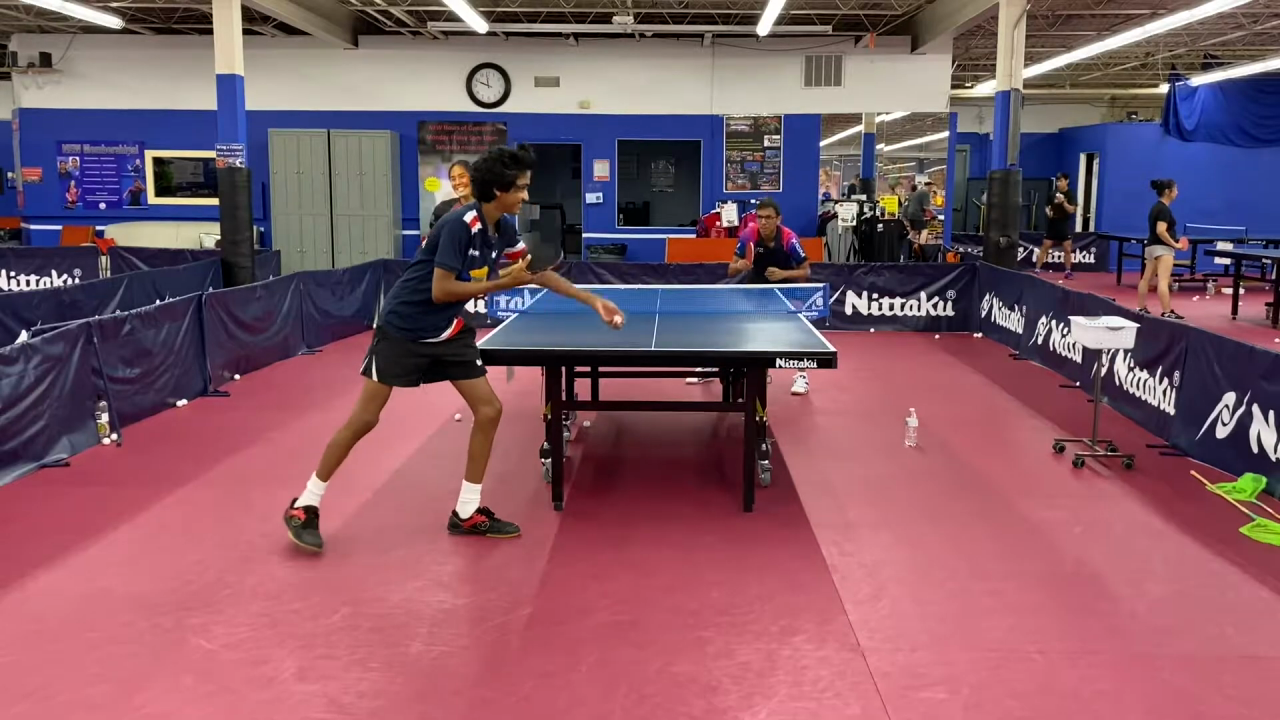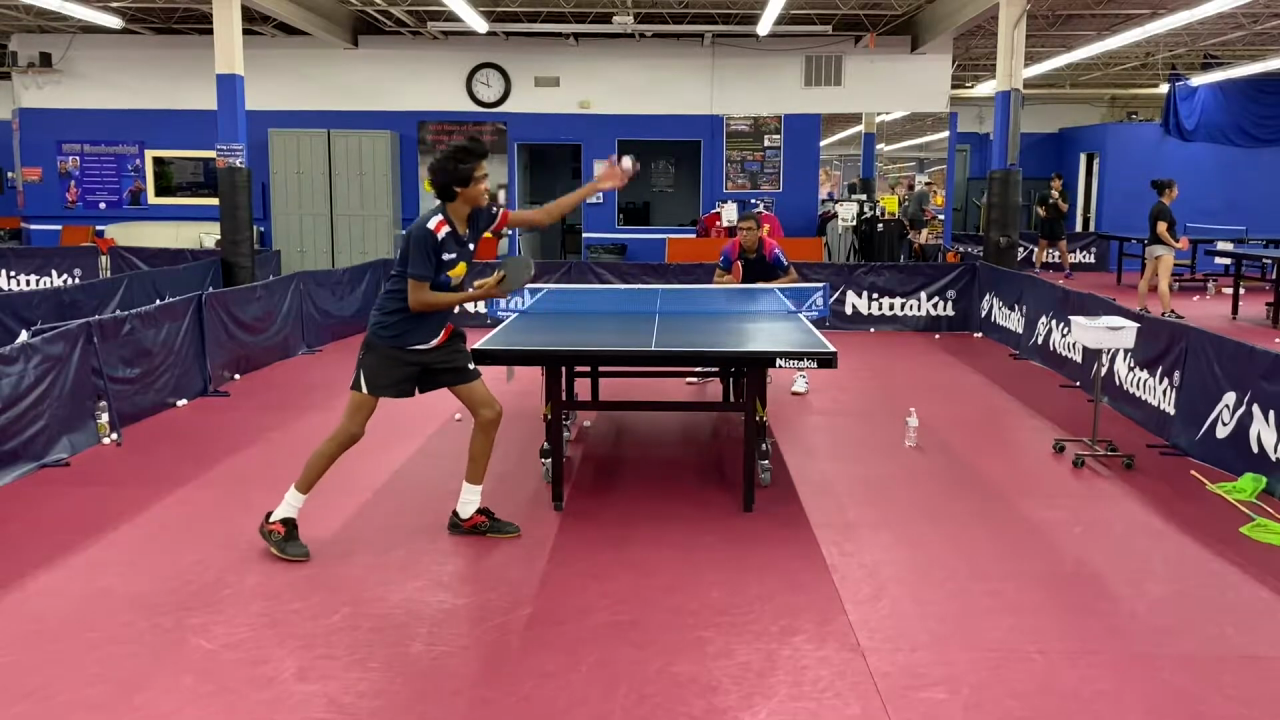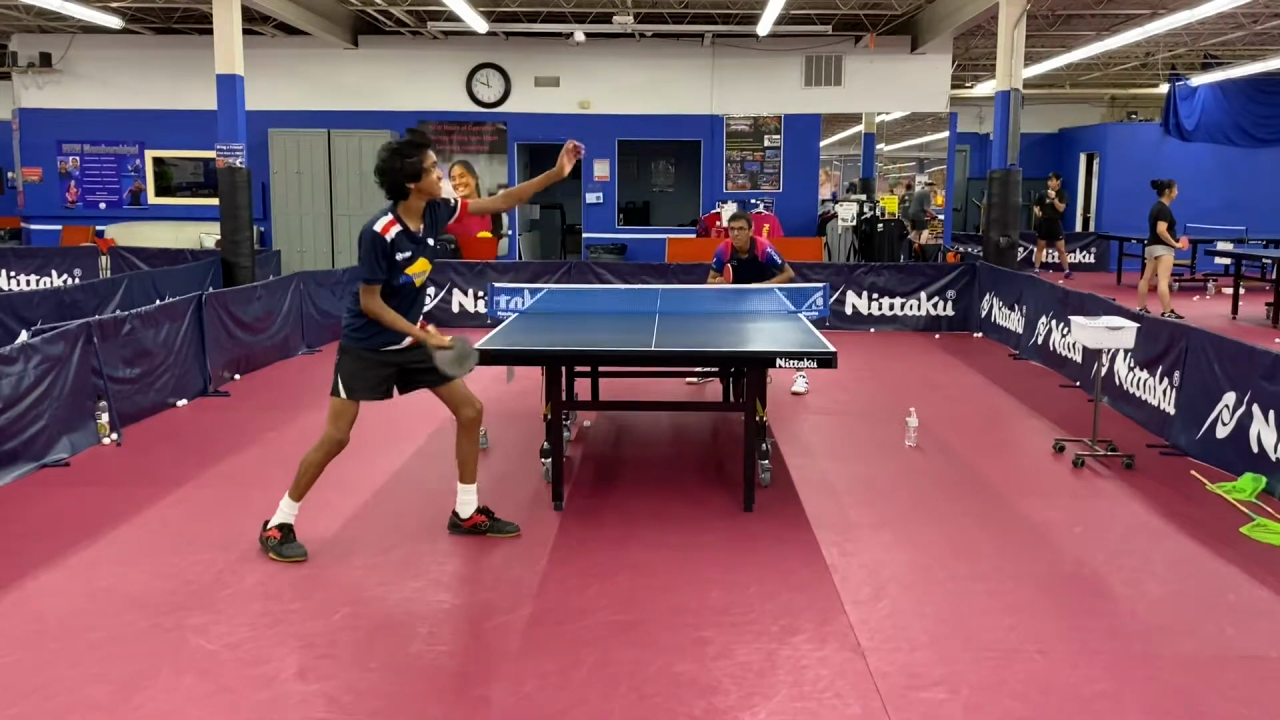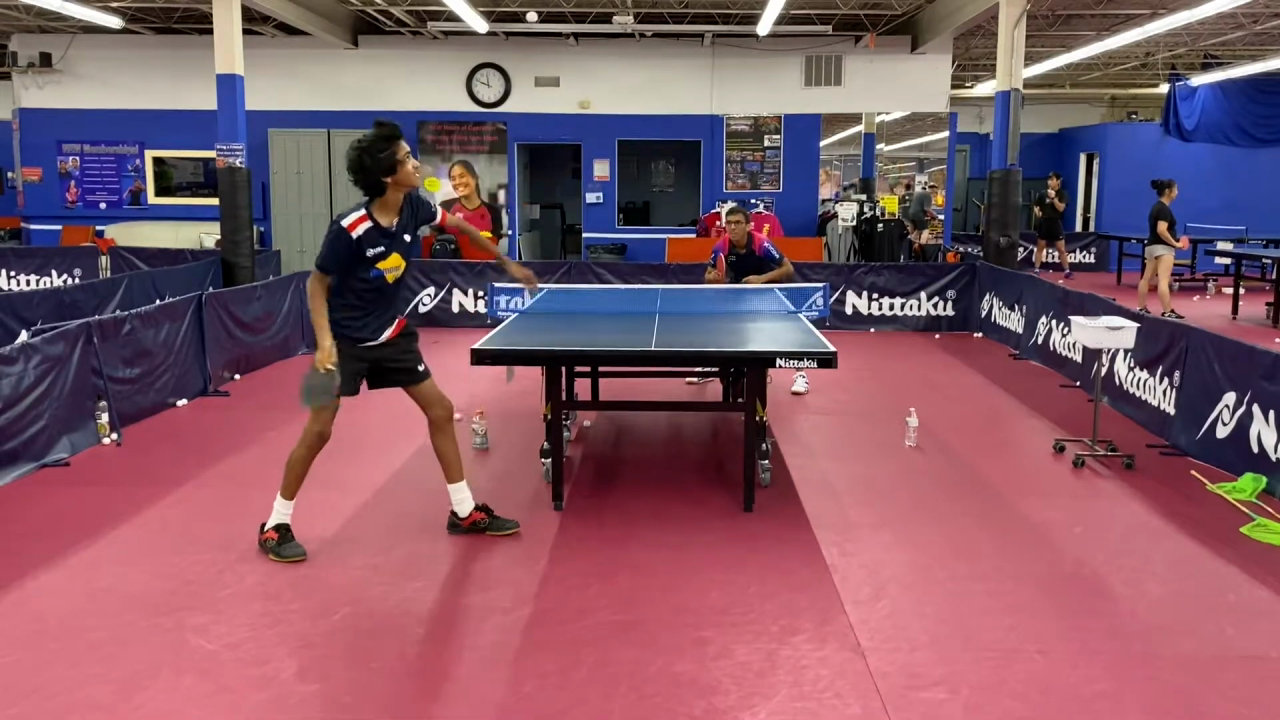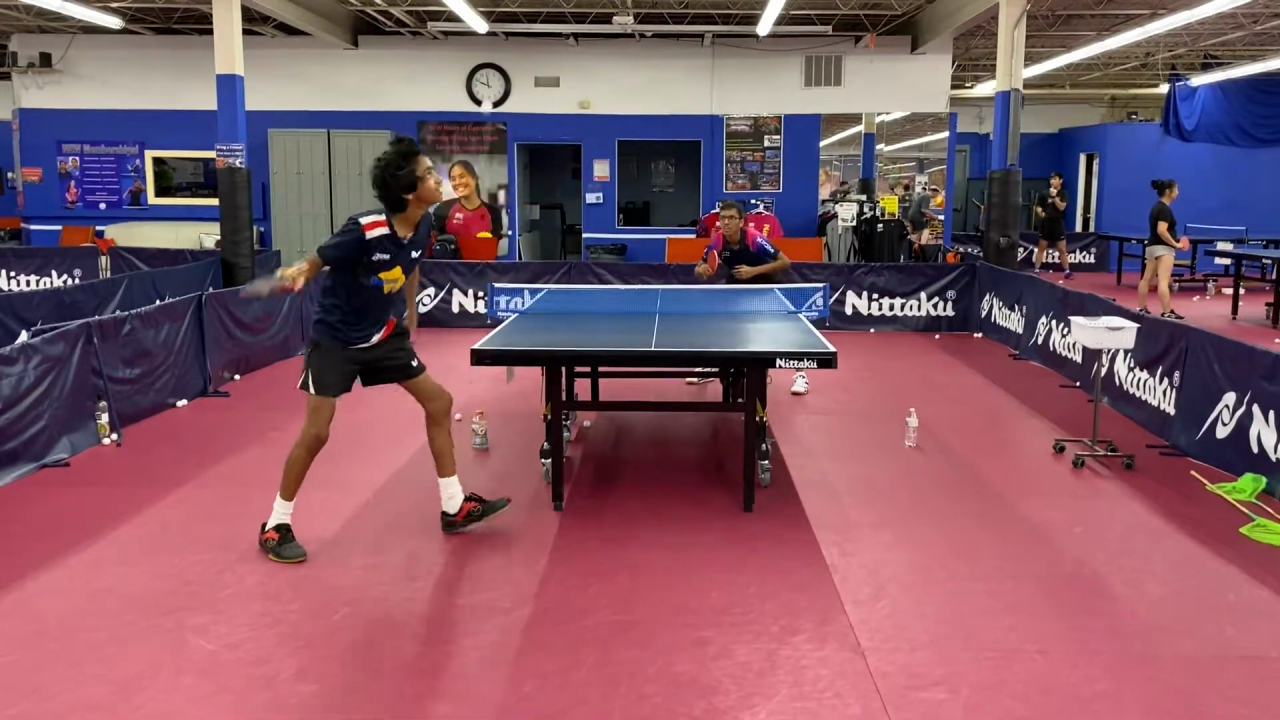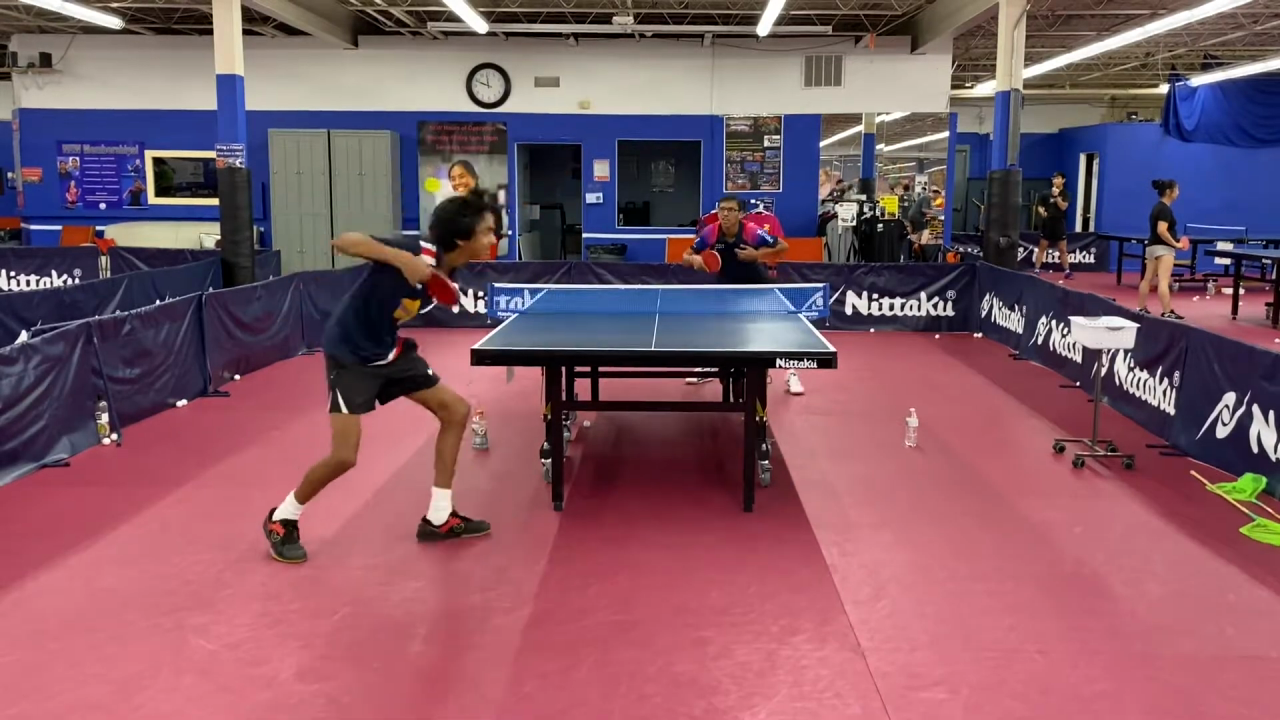
dt=0.2s
person 1, frame 1
left shoulder: (501, 228)
right shoulder: (459, 226)
left elbow: (538, 272)
right elbow: (440, 291)
left wrist: (591, 299)
right wrist: (499, 284)
left hip: (449, 333)
right hip: (404, 330)
left knee: (489, 411)
right knee: (364, 419)
left ankle: (467, 512)
right ankle: (306, 506)
person 1, frame 2
left shoulder: (476, 218)
right shoulder: (425, 232)
left elbow: (537, 217)
right elbow: (416, 299)
left wrist: (593, 188)
right wrist: (475, 293)
left hip: (439, 339)
right hip: (391, 340)
left knee: (489, 413)
right knee: (350, 430)
left ankle: (467, 513)
right ankle: (281, 517)
person 1, frame 3
left shoulder: (434, 210)
right shoulder: (378, 234)
left elbow: (494, 203)
right elbow: (368, 302)
left wrist: (555, 174)
right wrist: (423, 334)
left hip: (412, 338)
right hip: (366, 344)
left knee: (471, 412)
right knee: (337, 436)
left ankle: (467, 513)
right ankle: (279, 524)
person 1, frame 4
left shoulder: (415, 207)
right shoulder: (350, 229)
left elbow: (458, 226)
right elbow: (317, 284)
left wrist: (507, 263)
right wrist: (324, 340)
left hip: (392, 332)
right hip: (345, 337)
left knee: (441, 411)
right knee: (318, 432)
left ankle: (465, 512)
right ankle: (275, 525)
person 1, frame 5
left shoulder: (424, 229)
right shoulder: (362, 229)
right elbow: (314, 264)
left wrist: (408, 312)
right wrist: (298, 272)
left hip: (383, 332)
right hip: (336, 335)
left knee: (439, 403)
right knee: (316, 434)
left ankle: (454, 506)
right ankle: (276, 525)
person 1, frame 6
left shoulder: (447, 263)
right shoulder: (416, 252)
right elbow: (345, 241)
right wrist: (395, 259)
left hip: (388, 349)
right hip: (351, 352)
left knee: (456, 411)
right knee: (343, 456)
left ankle: (438, 517)
right ankle: (282, 521)
person 2, frame 1
left shoulder: (789, 239)
right shoulder: (748, 235)
left elbow: (806, 272)
right elbow: (732, 267)
left wrist: (782, 274)
right wrist: (739, 266)
left hip: (783, 284)
right hip: (754, 283)
left ankle: (801, 375)
right ankle: (711, 366)
person 2, frame 2
left shoulder: (771, 248)
right shoulder: (730, 249)
left elbow: (794, 277)
right elbow: (716, 280)
left wrist: (769, 285)
right wrist: (725, 281)
left ankle: (800, 375)
right ankle: (710, 366)
person 2, frame 3
left shoulder: (764, 248)
right shoulder: (723, 250)
left elbow: (789, 274)
right elbow: (710, 281)
left wrist: (764, 286)
right wrist: (718, 283)
left ankle: (800, 375)
right ankle: (710, 366)
person 2, frame 4
left shoulder: (761, 243)
right shoulder: (721, 246)
left elbow: (789, 269)
right elbow: (707, 276)
left wrist: (761, 279)
right wrist: (713, 277)
right hip: (740, 285)
left ankle: (800, 374)
right ankle: (711, 366)
person 2, frame 5
left shoulder: (755, 239)
right shoulder: (716, 241)
left elbow: (785, 262)
right elbow: (699, 270)
left wrist: (754, 271)
right wrist: (703, 270)
left hip: (766, 285)
right hip: (736, 285)
left ankle: (800, 375)
right ankle: (709, 367)
person 2, frame 6
left shoulder: (754, 232)
right shoulder: (710, 233)
left elbow: (783, 247)
right elbow: (686, 256)
left wrist: (759, 254)
right wrist: (694, 259)
left hip: (756, 283)
right hip: (727, 283)
left ankle: (790, 374)
right ankle: (707, 367)
